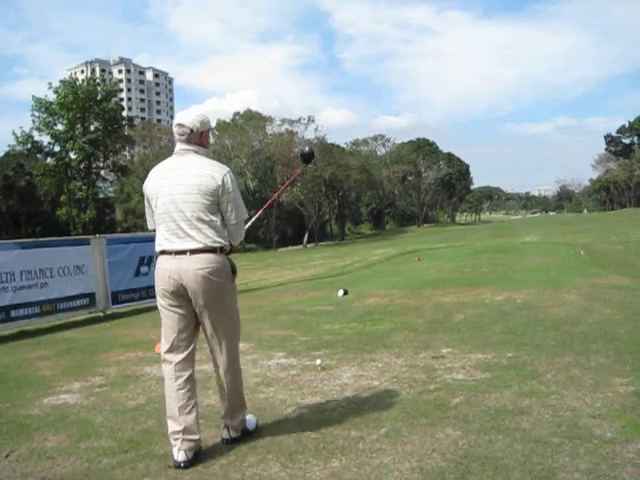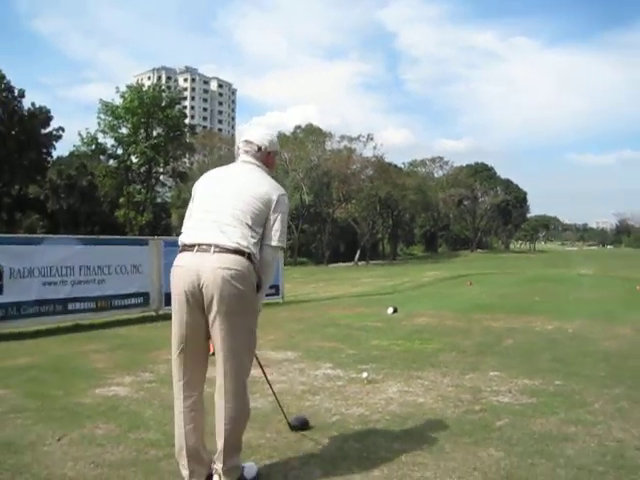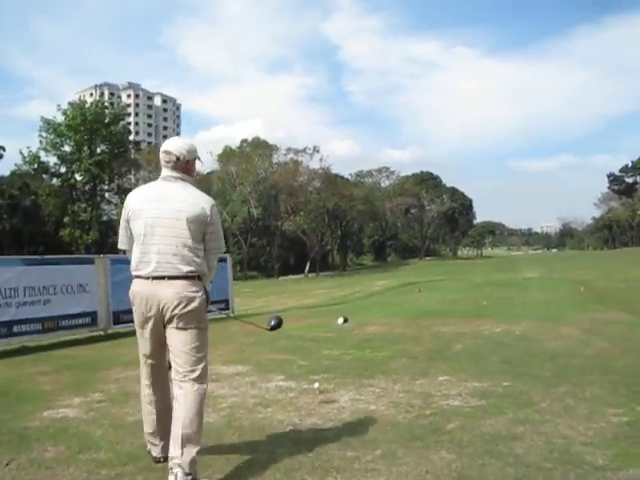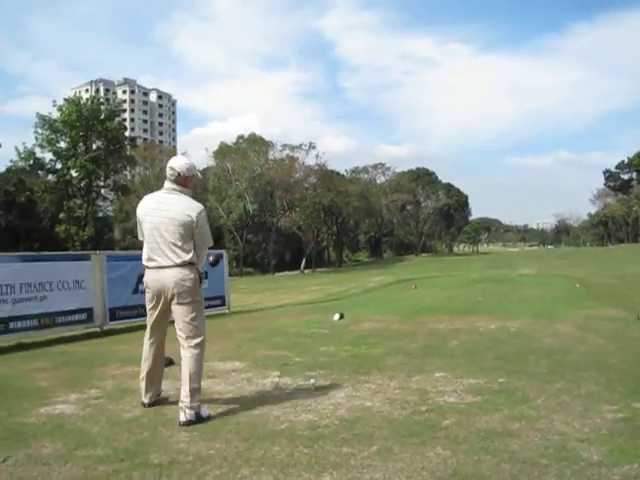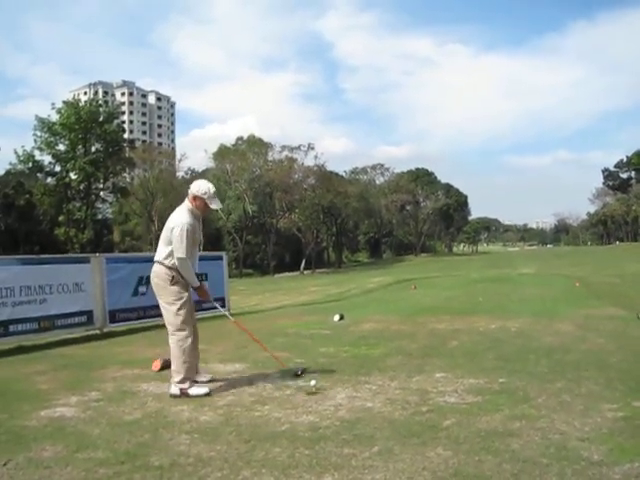
dt=1s
person 1, frame 1
left shoulder: (153, 176)
right shoulder: (218, 172)
left elbow: (155, 226)
right elbow: (236, 231)
left hip: (166, 267)
right hip: (208, 265)
left knee: (175, 357)
right knee: (224, 349)
left ankle: (183, 444)
right ankle: (234, 423)
person 1, frame 2
left shoulder: (207, 177)
right shoulder: (273, 191)
right elbow: (271, 252)
right wrist: (257, 295)
left hip: (184, 265)
right hip: (230, 270)
left knee: (187, 374)
right knee: (231, 375)
person 1, frame 3
left shoulder: (135, 197)
right shoulder: (203, 202)
left elbow: (127, 248)
right elbow: (213, 255)
left hip: (143, 289)
right hip: (184, 291)
left knee: (152, 374)
right knee: (189, 380)
left ankle: (159, 446)
person 1, frame 4
left shoulder: (145, 203)
right shoulder: (194, 209)
left elbow: (144, 238)
right elbow: (202, 249)
right wrist: (195, 271)
left hip: (153, 275)
right hip: (183, 276)
left knee: (154, 336)
right knee: (191, 341)
left ankle: (150, 394)
right ankle: (189, 409)
person 1, frame 5
left shoulder: (192, 216)
right shoulder: (184, 221)
left elbow: (193, 250)
right elbow: (181, 259)
left wrist: (195, 278)
right wrist: (197, 285)
left hip: (174, 276)
right hip: (167, 276)
left knee: (189, 325)
right knee: (181, 329)
left ankle: (190, 372)
right ankle: (181, 384)
